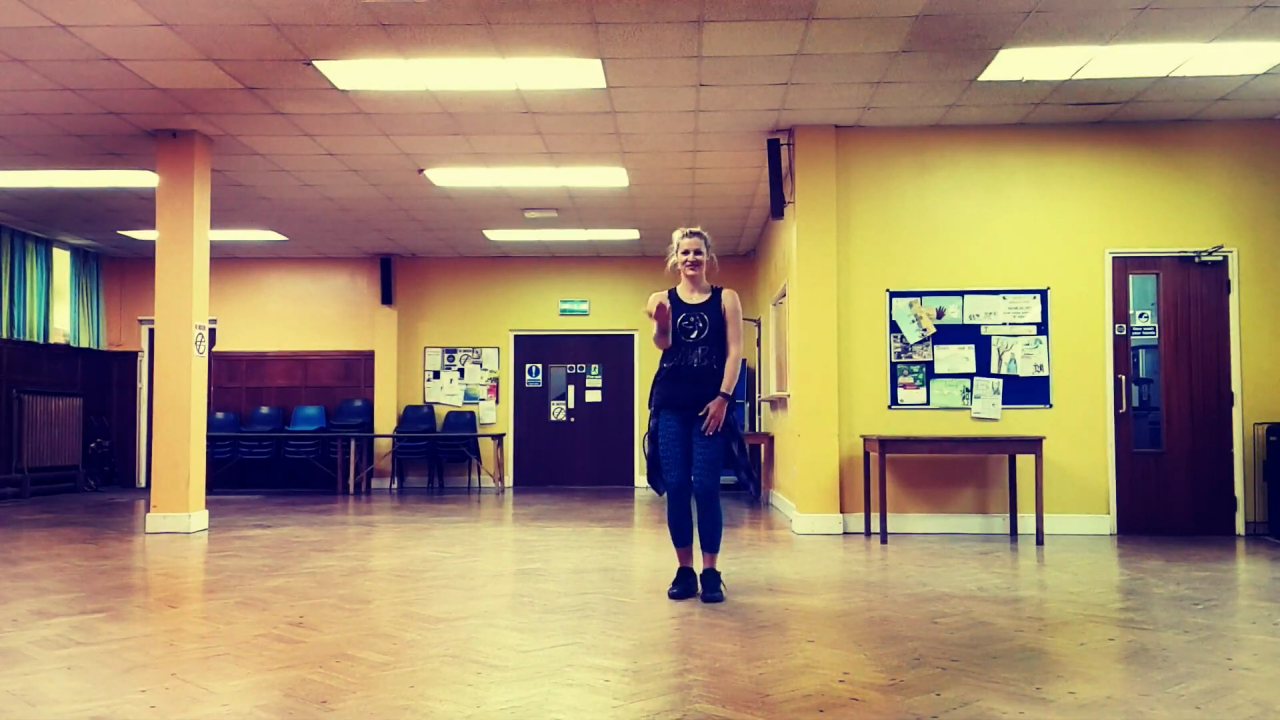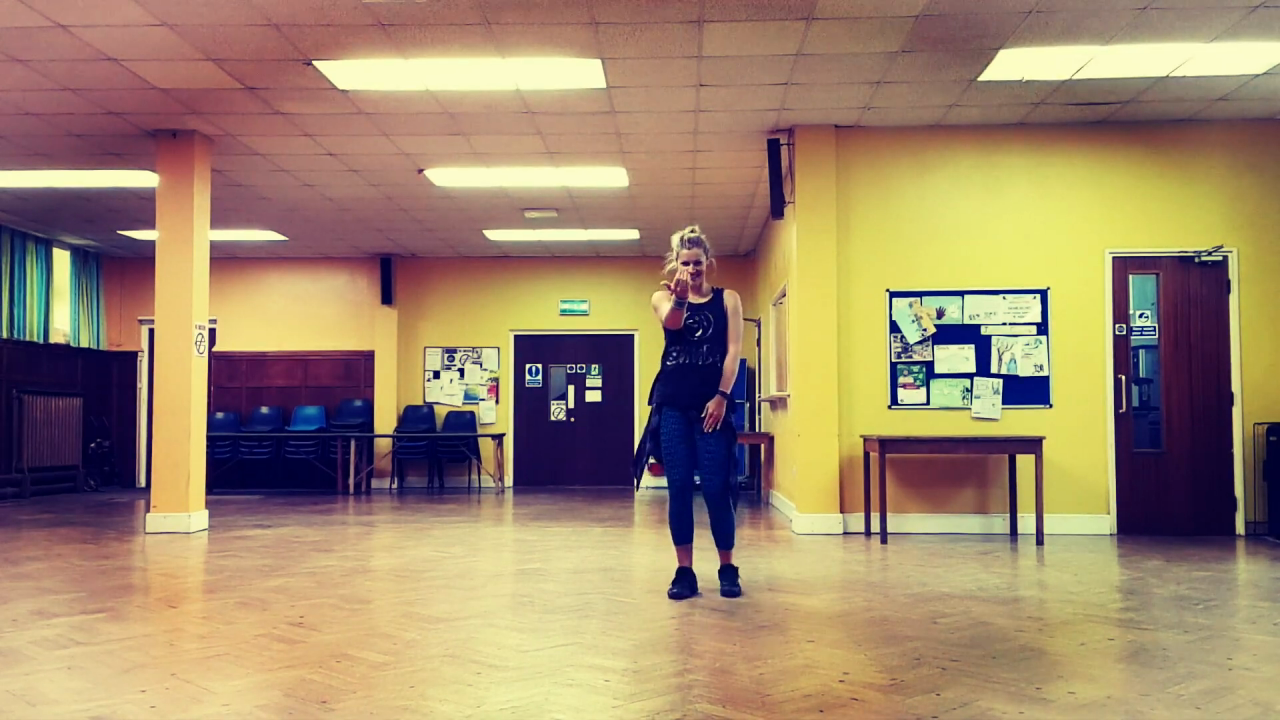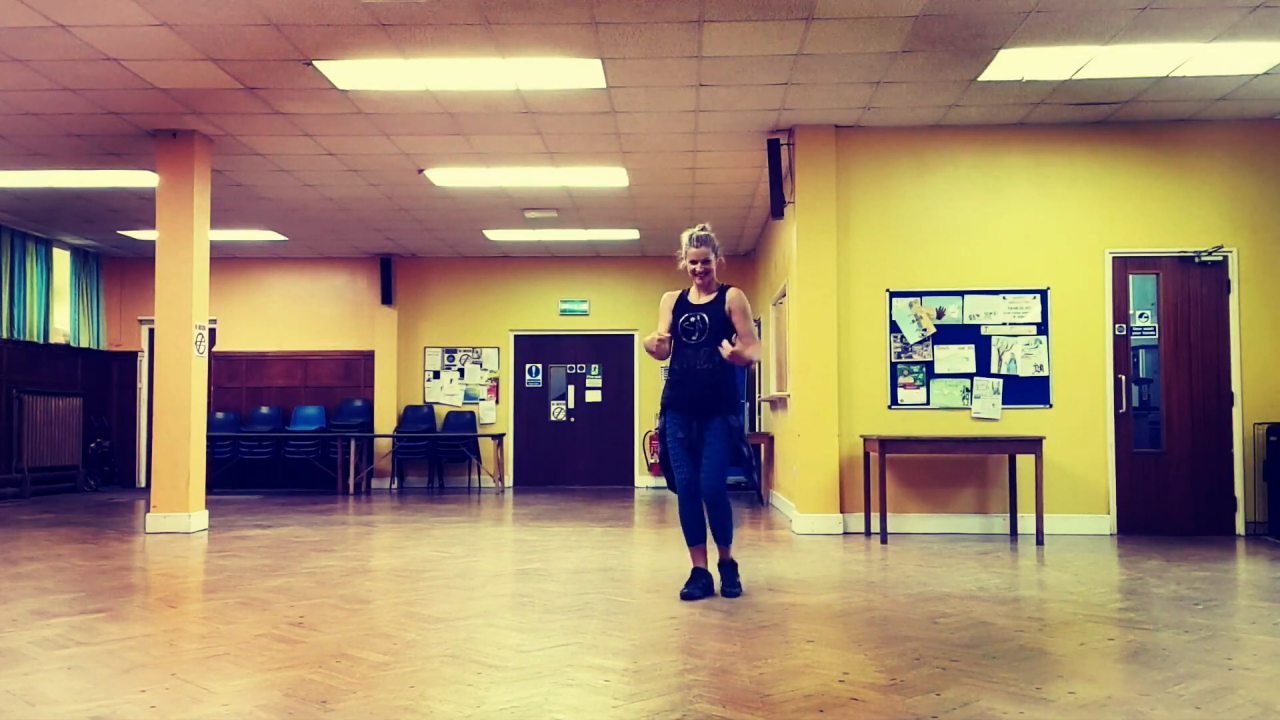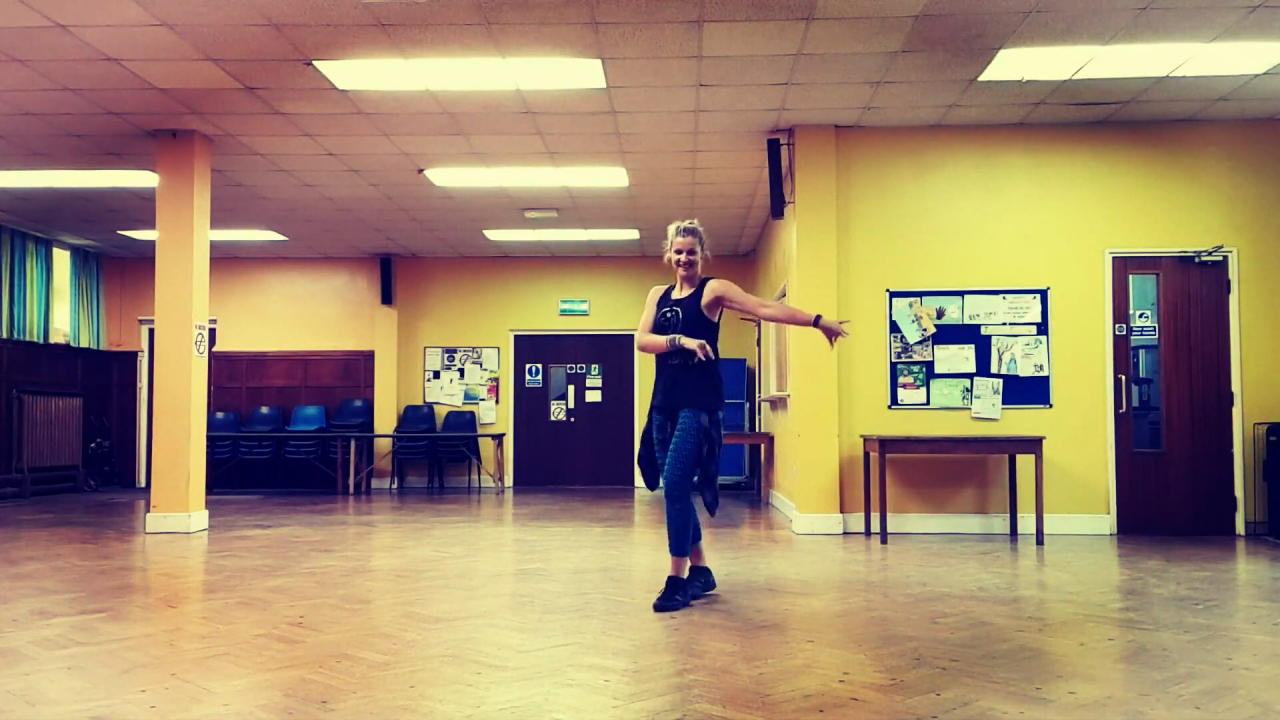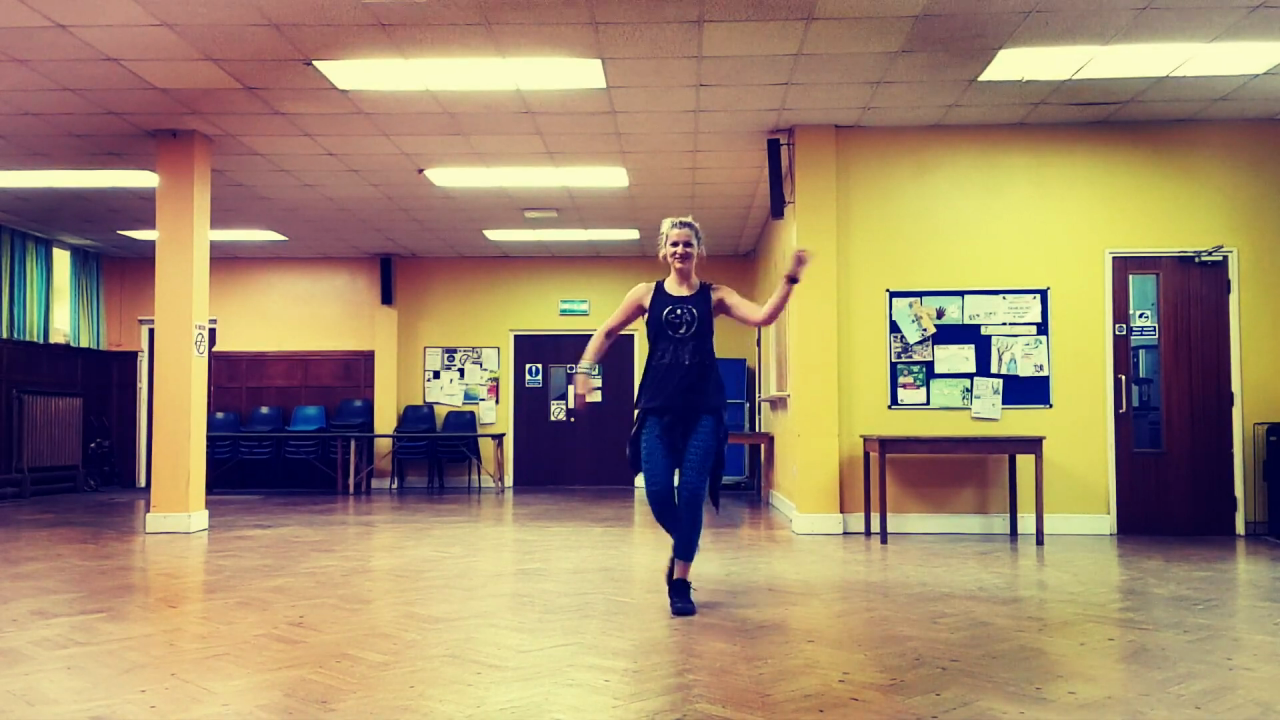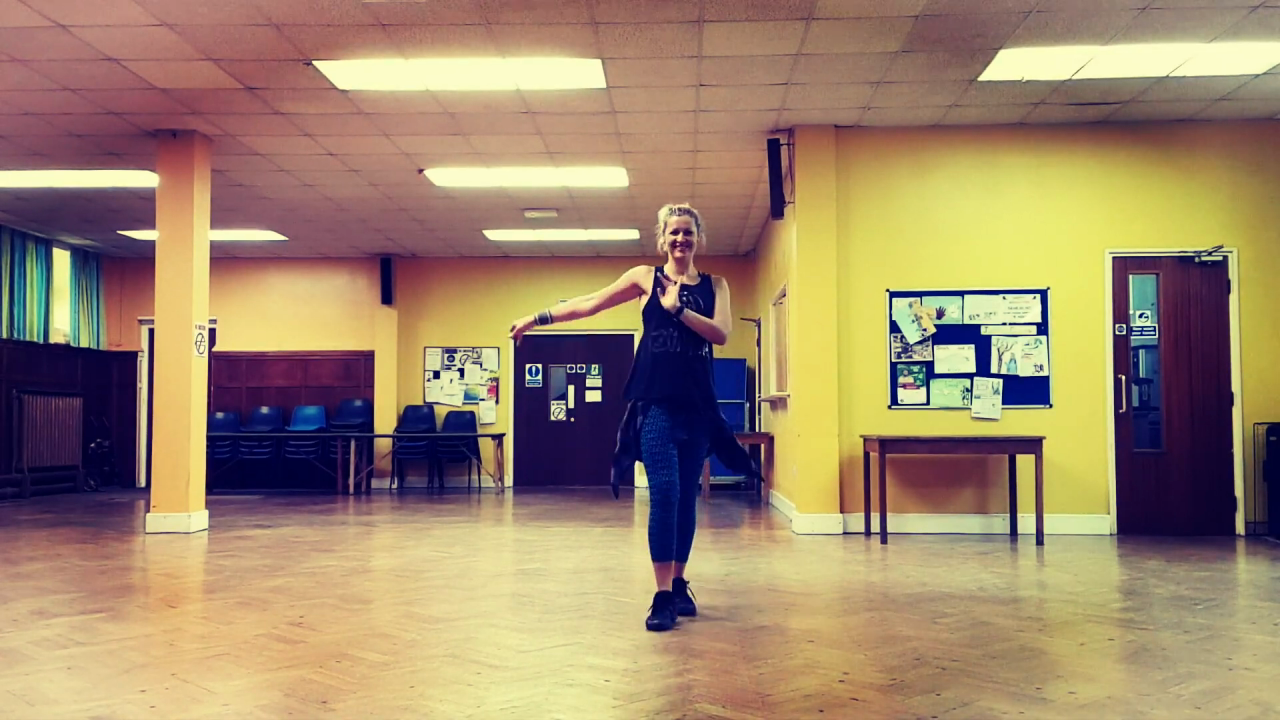
dt=0.5s
person 1, frame 1
left shoulder: (727, 298)
right shoulder: (661, 299)
left elbow: (735, 351)
right elbow: (663, 344)
left wrist: (724, 396)
right wrist: (662, 323)
left hip: (711, 401)
right hip: (670, 402)
left knee: (706, 489)
right knee: (676, 488)
left ankle: (710, 573)
right ankle: (684, 570)
person 1, frame 2
left shoulder: (727, 299)
right shoulder: (663, 296)
left elbow: (734, 350)
right elbow: (671, 323)
left wrist: (722, 396)
right wrist: (679, 299)
left hip: (713, 400)
right hip: (673, 401)
left knee: (716, 488)
right knee: (679, 486)
left ankle: (727, 568)
right ankle: (684, 571)
person 1, frame 3
left shoulder: (733, 297)
right shoulder: (671, 300)
left elbow: (753, 350)
right elbow: (663, 353)
left wrist: (738, 355)
right wrist: (652, 344)
left hip: (719, 407)
right hip: (679, 405)
left knee: (713, 486)
right knee: (686, 487)
left ankle: (727, 562)
right ankle: (700, 572)
person 1, frame 4
left shoulder: (713, 290)
right shoulder: (658, 295)
left elbow: (765, 309)
right elbow: (642, 340)
left wrist: (818, 320)
right wrist: (682, 340)
left hip: (699, 401)
right hip: (665, 402)
left knee: (676, 483)
right knee: (674, 487)
left ankle: (677, 580)
right ankle: (699, 569)
person 1, frame 5
left shoulder: (715, 294)
right shoulder: (646, 293)
left elbow: (762, 317)
right elbow: (605, 333)
left wrist: (788, 281)
right wrist: (585, 370)
left hip: (704, 405)
right hip: (658, 404)
left knee: (693, 491)
right knee: (658, 489)
left ankle: (680, 581)
right ankle: (680, 544)
person 1, frame 6
left shoulder: (714, 285)
right shoulder: (645, 277)
left elbow: (721, 333)
right elbow: (588, 304)
left wrist: (677, 310)
right wrist: (537, 316)
left hip: (697, 400)
right hip: (654, 397)
left knee: (686, 494)
right knee: (664, 490)
left ankle: (678, 582)
right ankle: (663, 594)
